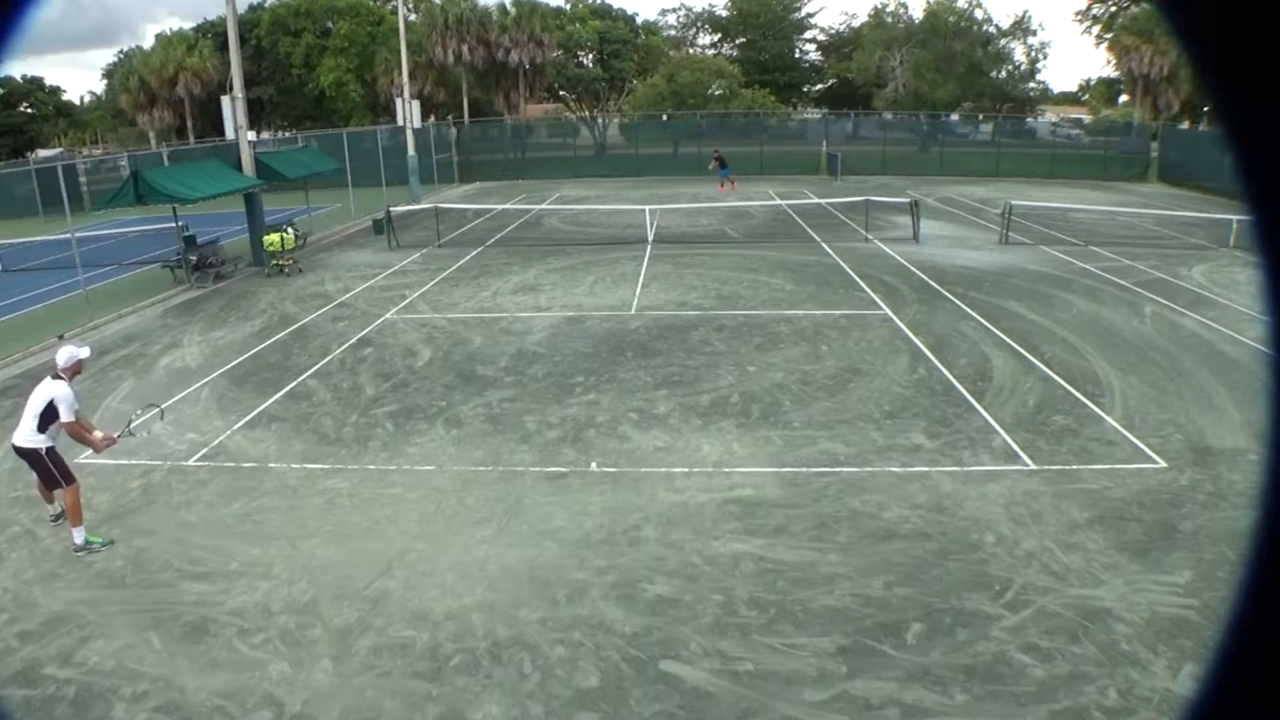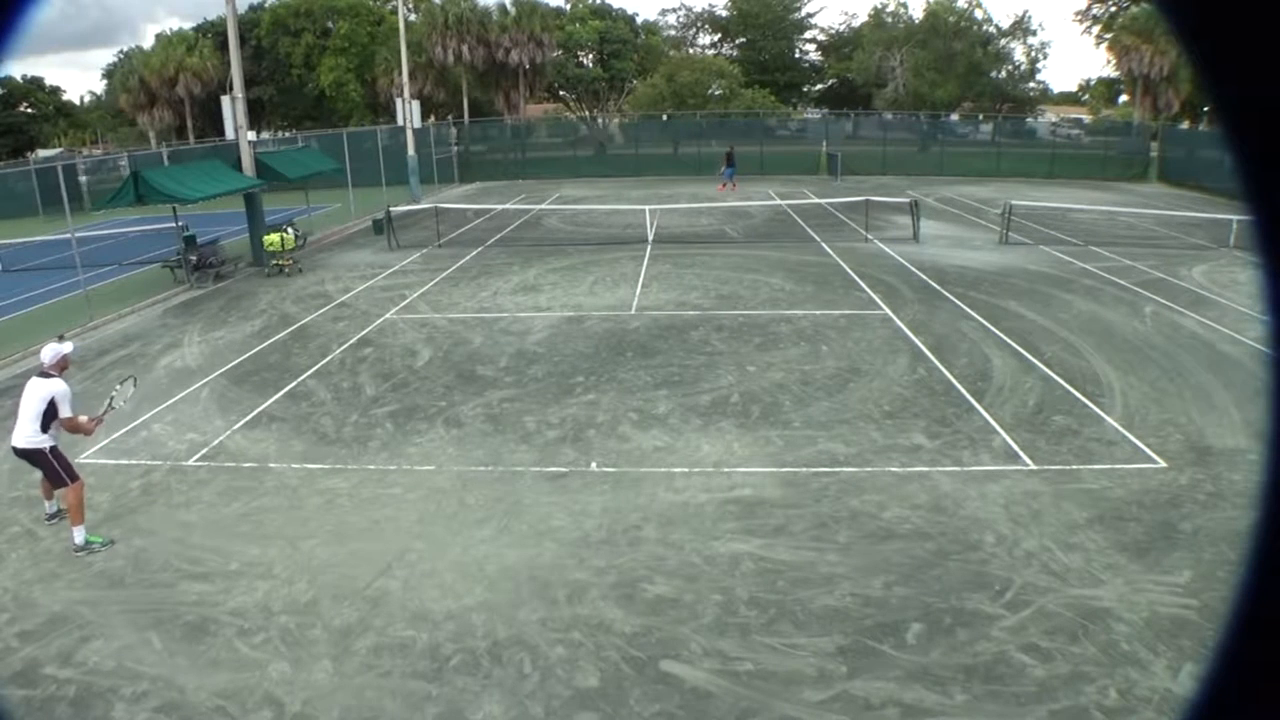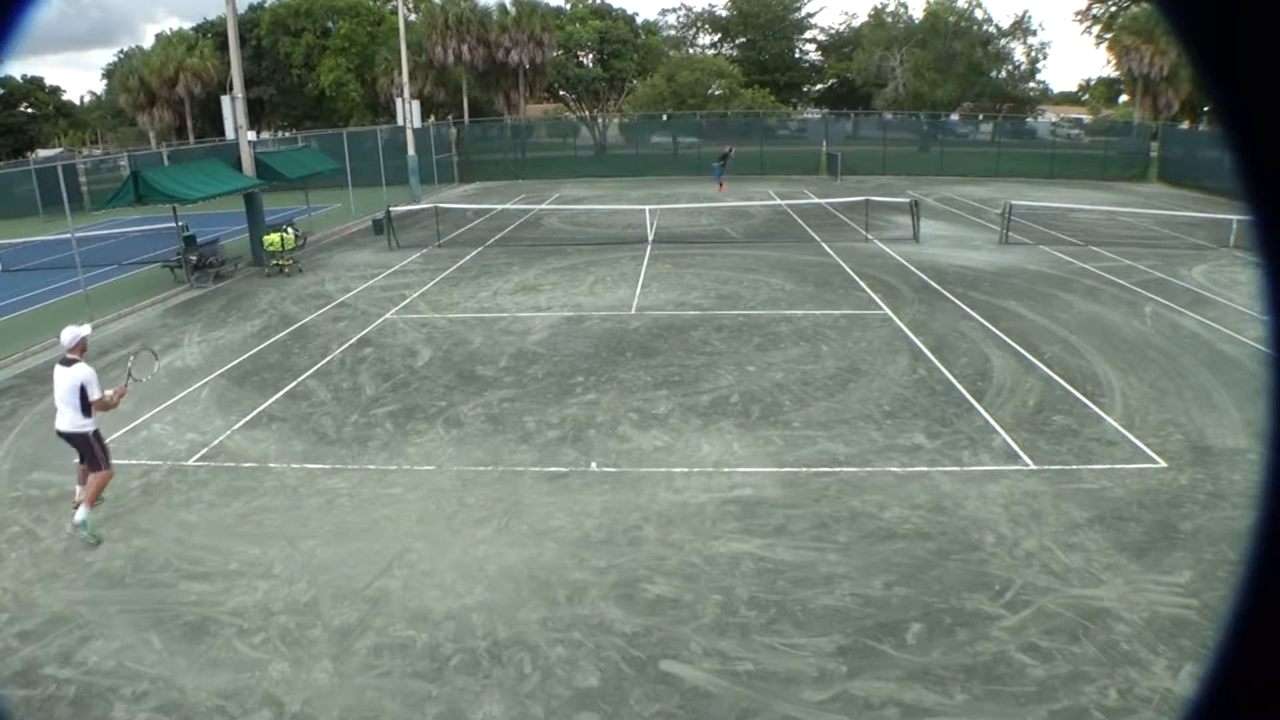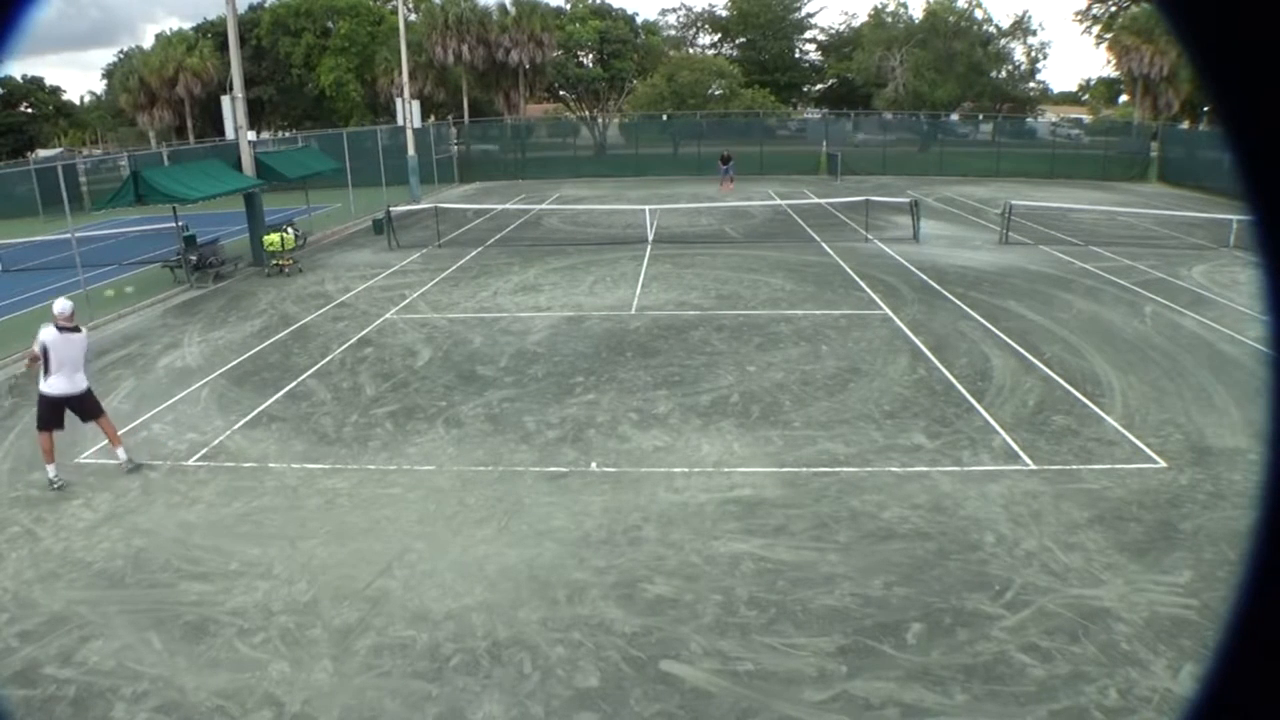
dt=1s
person 1, frame 1
left shoulder: (54, 382)
right shoulder: (63, 391)
left elbow: (75, 416)
right elbow: (71, 430)
left wrist: (98, 435)
right wrist: (94, 445)
left hip: (22, 440)
right hip: (35, 445)
left knee: (45, 476)
right knee: (71, 487)
left ankle: (55, 513)
right ankle: (80, 541)
person 1, frame 2
left shoulder: (35, 381)
right shoulder: (59, 387)
right elbow: (68, 425)
left wrist: (82, 419)
right wrist: (86, 429)
left hip: (19, 442)
right hip: (37, 445)
left knee: (49, 471)
right knee: (74, 485)
left ankle: (51, 511)
right ankle: (81, 541)
person 1, frame 3
left shoulder: (60, 366)
right shoulder: (85, 371)
right elbow: (99, 405)
left wrist: (108, 393)
right wrist: (114, 401)
left hip: (63, 427)
right hip: (81, 429)
left knee: (88, 458)
right knee: (104, 472)
left ankle: (81, 498)
right ankle: (80, 519)
person 1, frame 4
left shoulder: (46, 332)
right shoulder: (82, 334)
left elbow: (34, 356)
left wrist: (32, 361)
left hip: (51, 393)
right hip: (79, 389)
left knee: (44, 432)
right knee: (102, 419)
left ankle: (54, 477)
right ankle: (124, 459)
